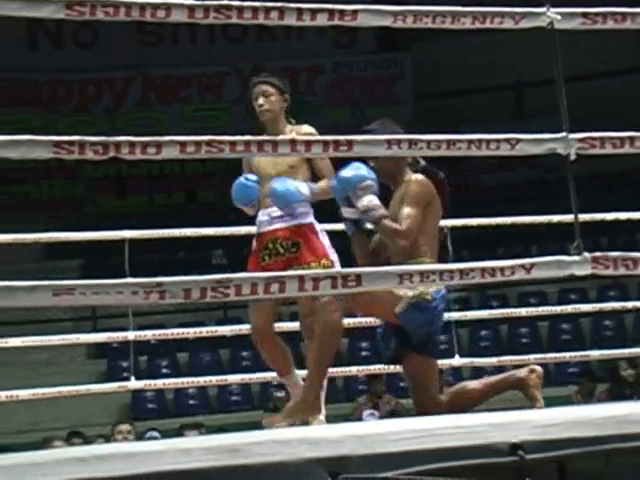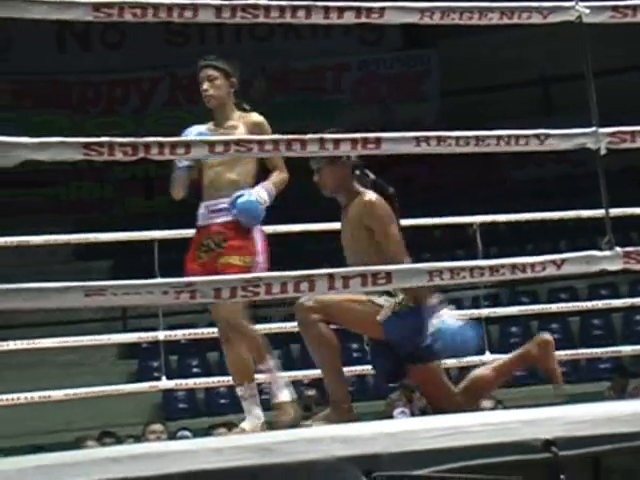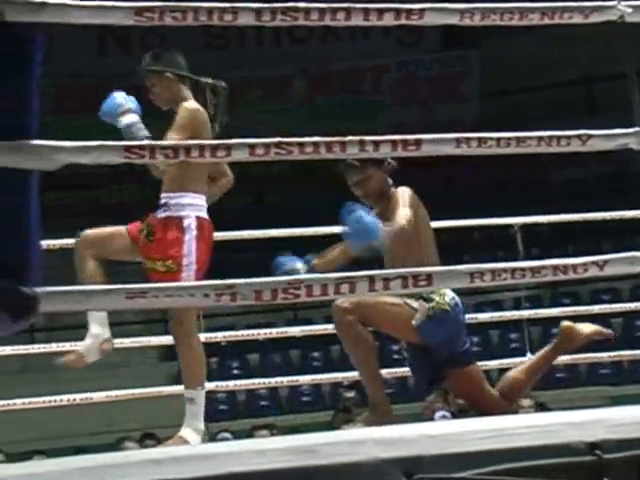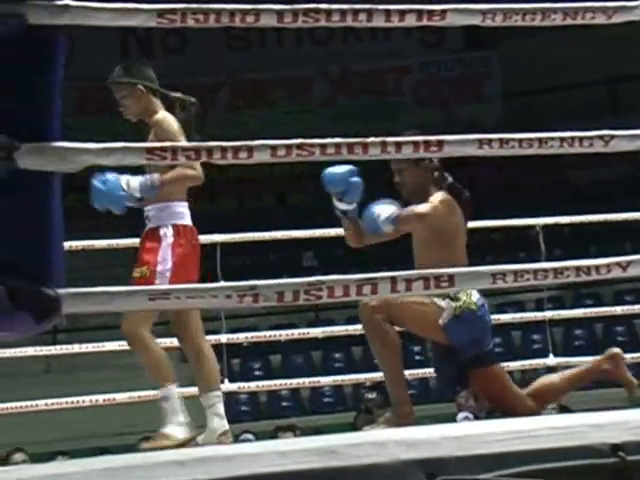
dt=0.7s
person 1, frame 1
left shoulder: (305, 134)
right shoulder: (252, 151)
left elbow: (331, 182)
left wrist: (306, 189)
right wrist: (245, 200)
left hip: (301, 232)
right hip: (266, 238)
left knee: (315, 324)
right knee: (260, 326)
left ankle: (315, 407)
right ankle: (299, 394)
person 1, frame 2
left shoulder: (254, 123)
right shoulder: (199, 133)
left elbow: (282, 173)
right elbow: (177, 193)
left wrist: (262, 193)
right wrist: (184, 161)
left hip: (241, 228)
right hip: (206, 233)
left knee: (232, 317)
right knee: (226, 328)
left ankle: (281, 387)
right ankle: (252, 415)
person 1, frame 3
left shoulder: (190, 110)
right shoulder: (192, 117)
left elbow: (162, 166)
right elbow: (224, 179)
left wrist: (130, 123)
left hip: (185, 227)
right hip: (163, 223)
left knee: (182, 325)
right knee: (85, 242)
left ankle: (193, 428)
right ankle: (98, 336)
person 1, frame 4
left shoulder: (163, 123)
right shoulder: (159, 129)
left elbow: (195, 173)
left wrist: (139, 185)
right wrist: (131, 195)
left hip: (170, 236)
right hip: (166, 236)
left knee: (134, 327)
right knee: (191, 336)
left ankle: (177, 421)
right ankle: (218, 426)
person 2, frame 1
left shoulder: (418, 184)
right shoulder: (397, 199)
left elbow: (402, 237)
right elbow: (367, 260)
left wrist: (370, 209)
right wrist: (353, 218)
left hip: (421, 293)
right hip: (415, 300)
right knee: (434, 408)
right ankle: (521, 377)
person 2, frame 2
left shoulder: (368, 205)
right shoulder: (349, 211)
left elbow: (401, 263)
left wrist: (436, 308)
left hip: (398, 308)
right hip: (386, 310)
left knee: (308, 309)
right knee: (455, 402)
left ankle: (339, 408)
right ankle: (531, 352)
person 2, frame 3
left shoulder: (403, 196)
right shoulder: (382, 216)
left elbow: (402, 228)
right elbow: (342, 252)
left wrist: (378, 234)
right wrist: (307, 268)
left hip: (436, 309)
right hip: (431, 317)
left knee: (346, 310)
right knee: (496, 405)
left ankle: (380, 411)
right ankle: (563, 341)
person 2, frame 4
left shoulder: (442, 202)
right shoulder: (422, 209)
left elbow: (418, 215)
right elbow: (356, 238)
left wrist: (388, 218)
right wrist: (344, 205)
left hip: (459, 311)
right hip: (452, 318)
left knee: (373, 309)
right knee: (522, 407)
left ankle: (401, 411)
right ankle: (602, 366)
